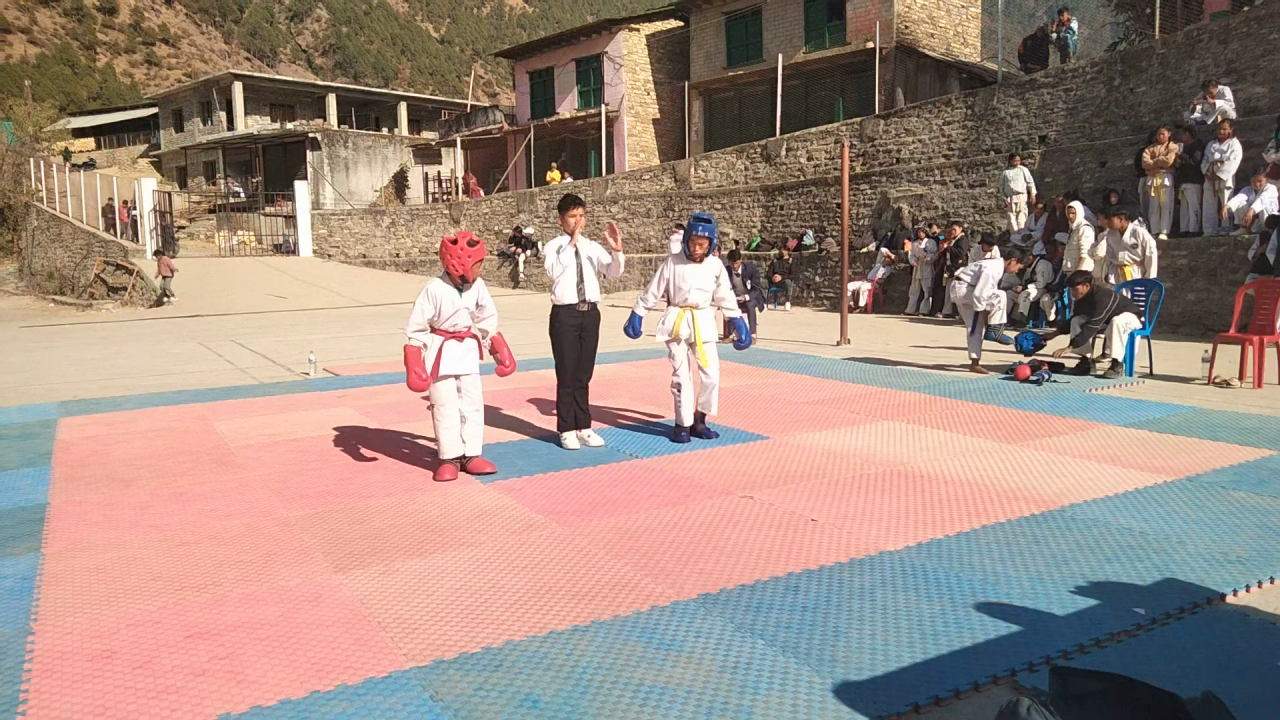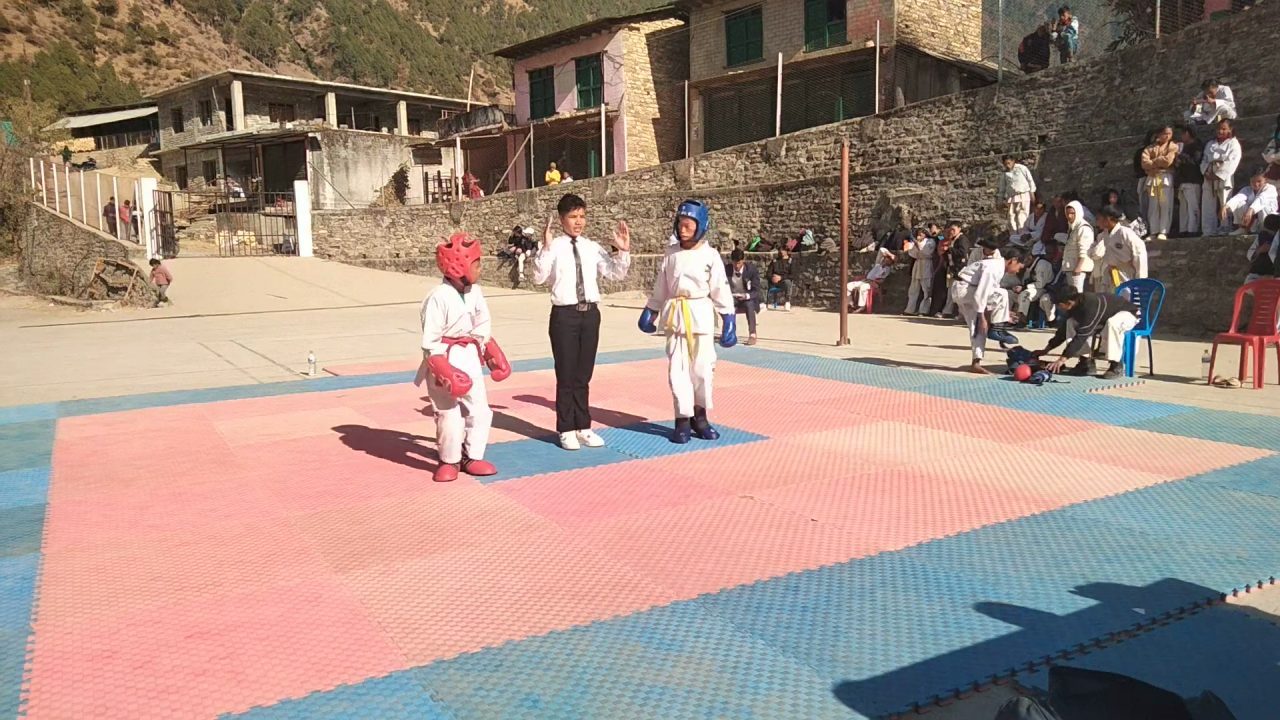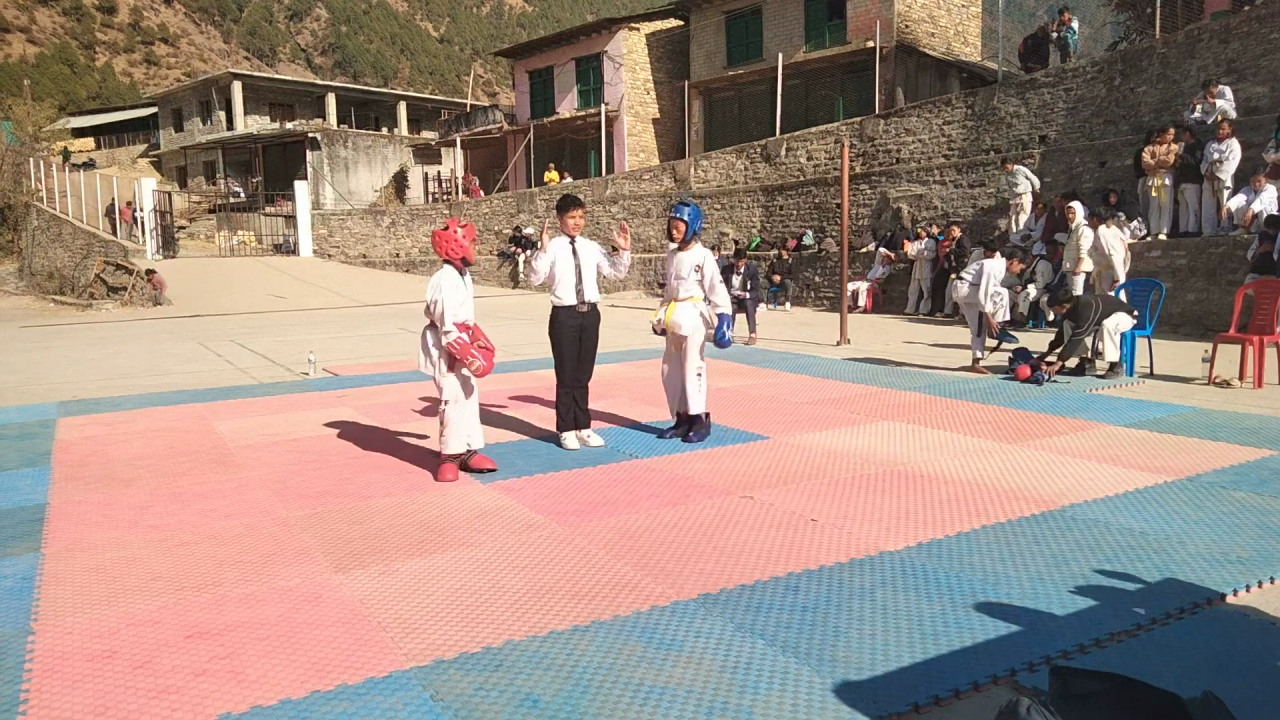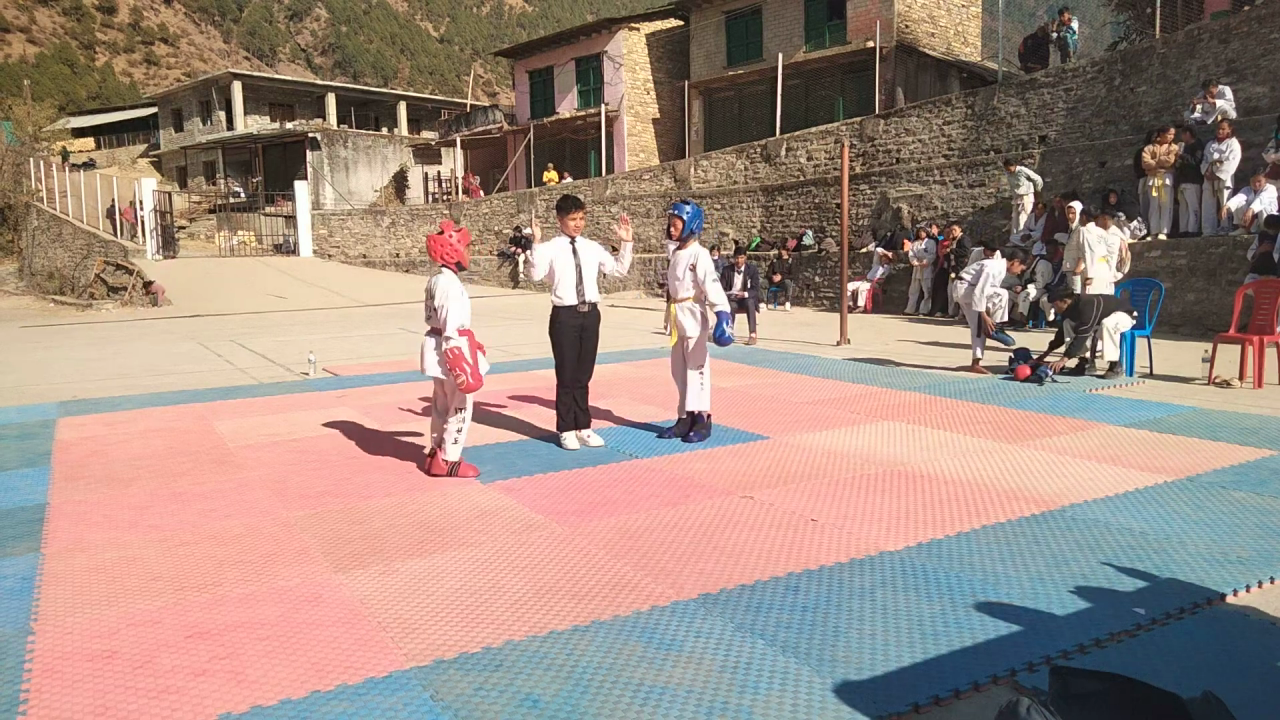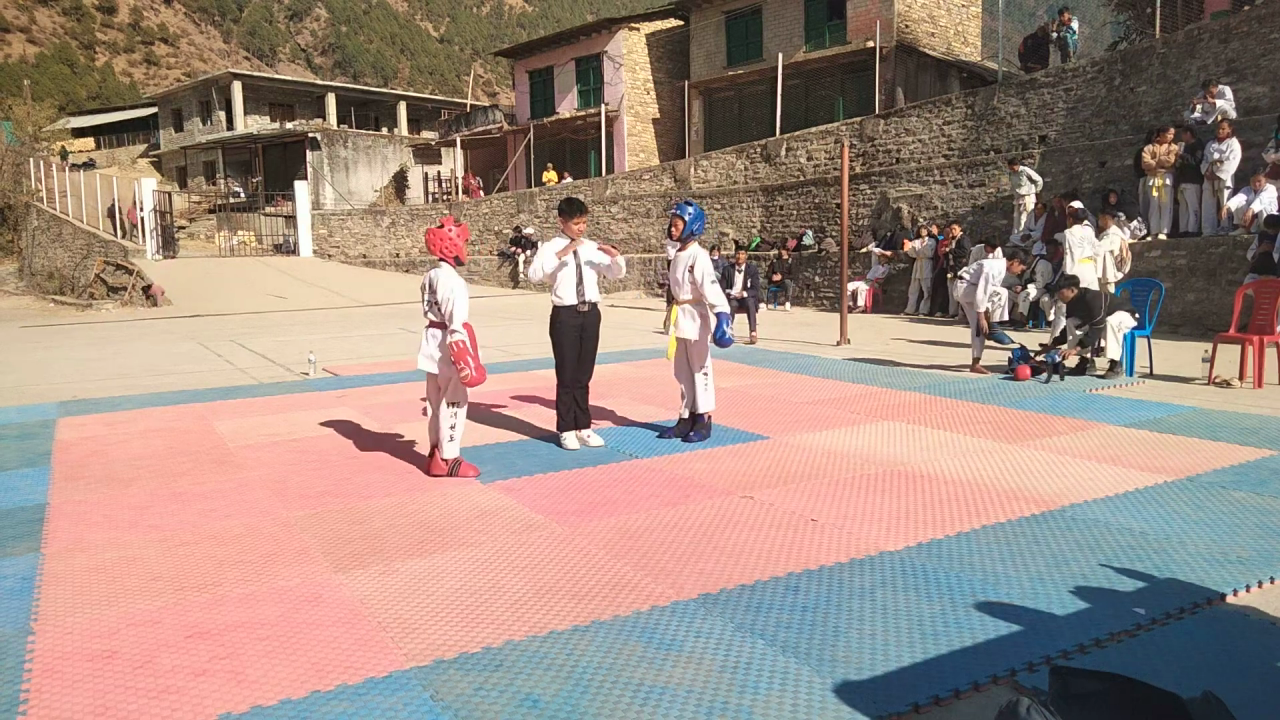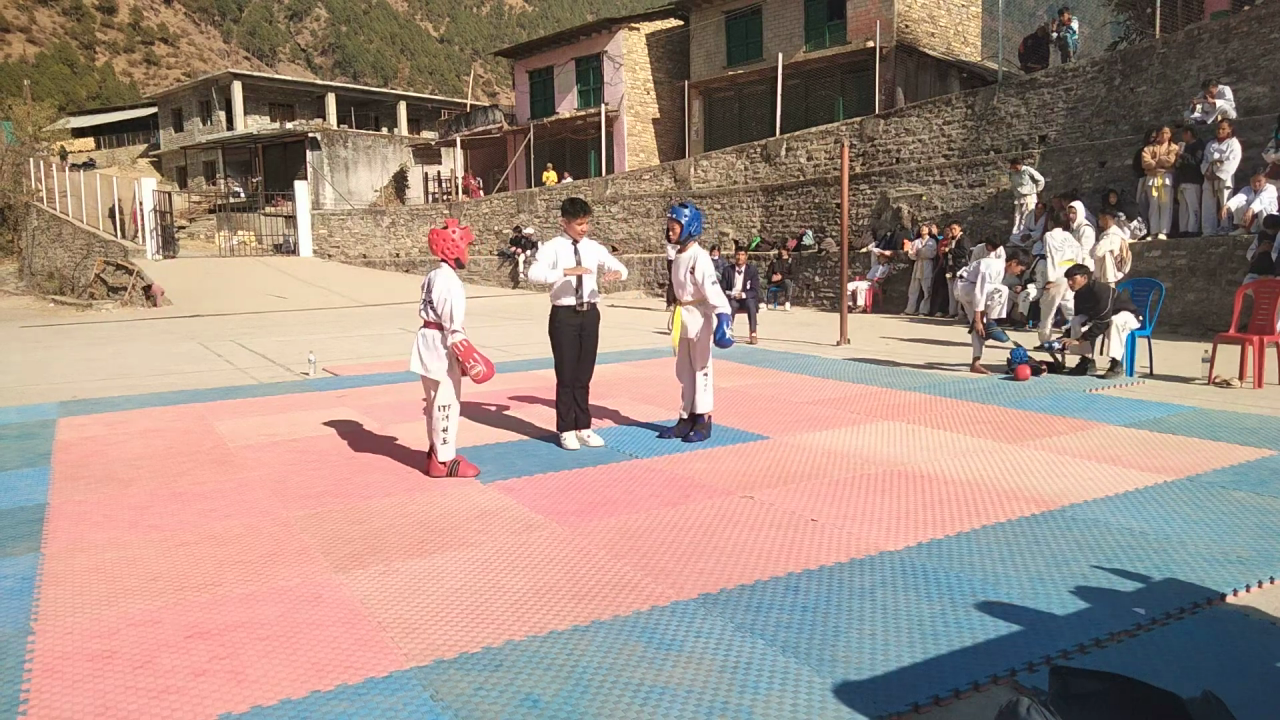
dt=0.2s
person 1, frame 1
left shoulder: (477, 286)
right shoulder: (434, 290)
left elbow: (487, 319)
right elbow: (415, 330)
left wrist: (499, 350)
right wrist: (415, 365)
left hip: (467, 350)
right hip: (440, 352)
left knee: (472, 404)
right knee: (445, 407)
left ankle: (470, 455)
right ankle: (449, 458)
person 1, frame 2
left shoulder: (474, 292)
right shoulder: (439, 297)
left elbow: (481, 326)
right elbow: (430, 341)
left wrist: (493, 355)
right wrist: (446, 372)
left hip: (468, 357)
right hip: (444, 359)
left knee: (480, 411)
right knee: (449, 415)
left ankle: (472, 457)
right ankle: (449, 460)
person 1, frame 3
left shoulder: (464, 276)
right shoulder: (443, 281)
right elbow: (447, 328)
left wrist: (479, 340)
right wrist: (468, 354)
left hip: (461, 344)
right hip: (443, 347)
left knee: (468, 399)
right knee: (453, 401)
left ankle: (470, 451)
right ankle: (449, 456)
person 1, frame 4
left shoulder: (437, 281)
right shoulder: (449, 286)
right elbow: (450, 332)
left wrist: (470, 342)
right wrist: (461, 365)
left hip: (440, 347)
right hip: (450, 350)
left knee: (444, 406)
right knee: (460, 406)
left ankle: (438, 455)
right ankle: (448, 460)
person 1, frame 5
left shoulder: (431, 276)
right shoulder: (452, 280)
right elbow: (455, 323)
right wrist: (463, 358)
left hip: (433, 340)
right hip: (447, 344)
left knee: (438, 404)
right knee: (455, 403)
left ankle: (437, 455)
right ankle: (447, 459)
person 1, frame 6
left shoulder: (433, 276)
right shoulder: (449, 281)
right elbow: (453, 324)
right wrist: (468, 357)
left hip: (428, 341)
right hip: (442, 347)
left knee: (437, 405)
right knee: (446, 405)
left ankle: (438, 454)
right ankle: (444, 461)
person 2, frame 1
left shoulder: (591, 247)
right shoulder: (555, 247)
left elbow: (614, 272)
right elbow: (554, 273)
left wrist: (617, 250)
right wrist: (571, 243)
left hip: (590, 313)
right hip: (565, 314)
left knee: (584, 375)
right knee: (566, 374)
left ankle: (583, 427)
right ankle: (567, 430)
person 2, frame 2
left shoulder: (593, 248)
right shoulder: (554, 248)
left elbow: (616, 274)
right elbow: (539, 277)
left wrist: (623, 251)
right wrist: (546, 247)
left hip: (590, 313)
right hip: (565, 314)
left knee: (583, 375)
right knee: (566, 375)
left ankle: (583, 427)
right ankle: (566, 430)
person 2, frame 3
left shoulder: (592, 248)
right shoulder: (552, 248)
left elbow: (617, 273)
right elbow: (535, 279)
left wrist: (624, 250)
right wrist: (542, 250)
left hip: (590, 313)
right hip: (564, 315)
left knee: (583, 375)
right knee: (566, 375)
left ankle: (583, 427)
right ankle: (566, 430)
person 2, frame 4
left shoulder: (592, 247)
right shoulder: (552, 247)
left elbow: (619, 269)
right elbow: (536, 274)
left wrist: (627, 243)
right wrist: (536, 243)
left hip: (590, 313)
right hip: (565, 315)
left knee: (583, 375)
right knee: (566, 375)
left ankle: (583, 427)
right ankle: (566, 430)
person 2, frame 5
left shoulder: (592, 248)
right shoulder: (551, 248)
left elbow: (617, 273)
right elbow: (534, 275)
left wrist: (615, 255)
right wrist: (561, 254)
left hip: (590, 313)
right hip: (565, 315)
left knee: (584, 375)
right knee: (566, 374)
left ankle: (583, 427)
right ankle: (566, 430)
person 2, frame 6
left shoulder: (594, 247)
right shoulder: (552, 247)
left elbow: (619, 267)
right elbow: (534, 273)
left wrist: (617, 272)
right wrist: (567, 271)
left hip: (589, 314)
right hip: (564, 314)
left knee: (584, 375)
right knee: (566, 375)
left ankle: (583, 427)
right ankle: (566, 430)
person 3, frame 1
left shoulder: (716, 265)
right shoulder: (672, 263)
left elbow: (726, 297)
right elbow: (653, 290)
left wrist: (738, 323)
right wrist: (637, 314)
left hip: (703, 323)
right hip: (677, 322)
left knee: (709, 374)
right knee: (682, 375)
left ankle: (699, 421)
right ankle: (683, 424)
person 3, frame 2
left shoulder: (711, 255)
right shoulder: (671, 253)
left elbow: (722, 290)
right elbow: (661, 285)
left wrist: (728, 320)
right wrist: (650, 311)
left hip: (701, 314)
right hip: (675, 313)
left knee: (703, 367)
right knee: (677, 368)
left ankle: (700, 417)
right ankle: (683, 421)
person 3, frame 3
left shoulder: (703, 255)
right shoulder: (672, 255)
left elbow: (717, 289)
left wrist: (724, 319)
right wrist: (661, 315)
left hip: (694, 314)
right hip: (674, 316)
left knee: (692, 369)
right knee: (669, 369)
left ankle: (699, 421)
right ankle: (682, 419)
person 3, frame 4
left shoulder: (699, 254)
right shoulder: (676, 252)
left elbow: (712, 286)
left wrist: (723, 316)
left hip: (694, 315)
right hip: (678, 316)
left knee: (696, 367)
right knee: (679, 370)
left ankle: (702, 420)
right ankle: (686, 418)
person 3, frame 5
left shoulder: (698, 256)
right shoulder: (678, 254)
left elbow: (711, 288)
left wrist: (723, 318)
left hip: (696, 318)
right hip: (680, 317)
left knee: (700, 369)
right knee: (682, 371)
left ankle: (703, 421)
right ankle: (687, 419)
person 3, frame 6
left shoulder: (699, 256)
right shoulder: (680, 255)
left elbow: (712, 289)
left wrist: (723, 318)
left hip: (699, 318)
right hip: (683, 318)
left knee: (701, 369)
right knee: (685, 370)
left ankle: (703, 421)
right ankle: (687, 419)
